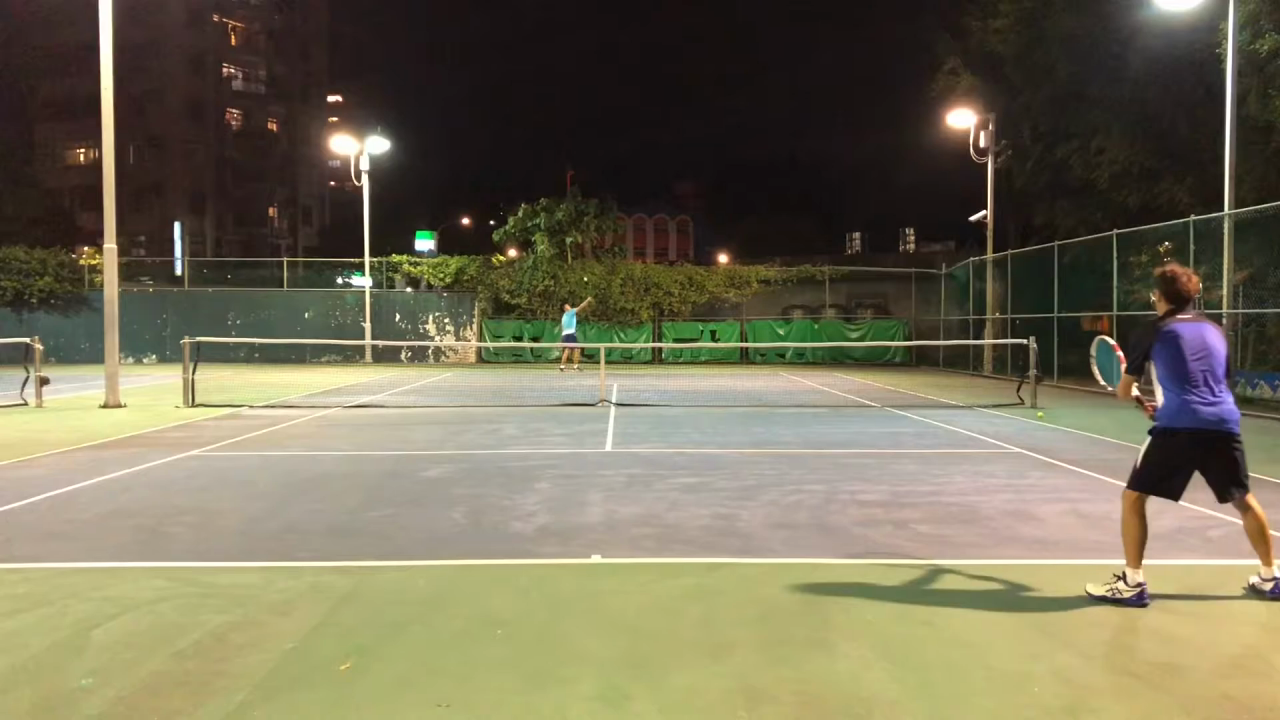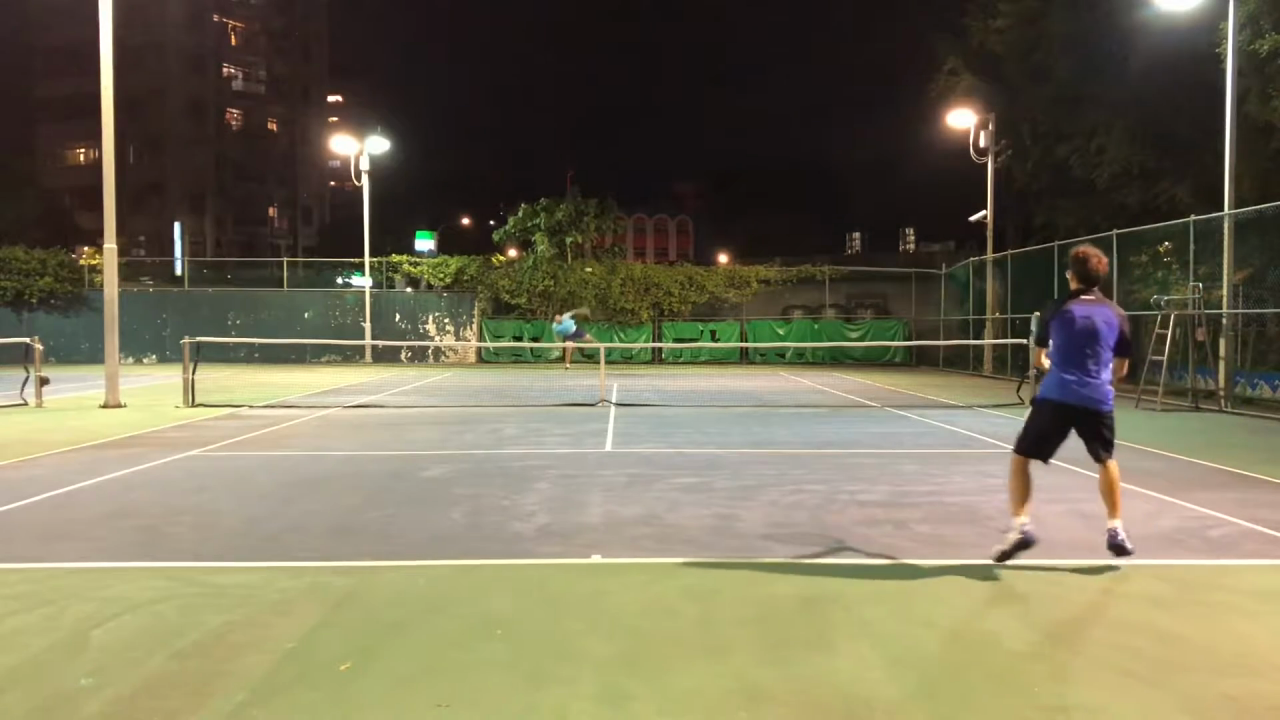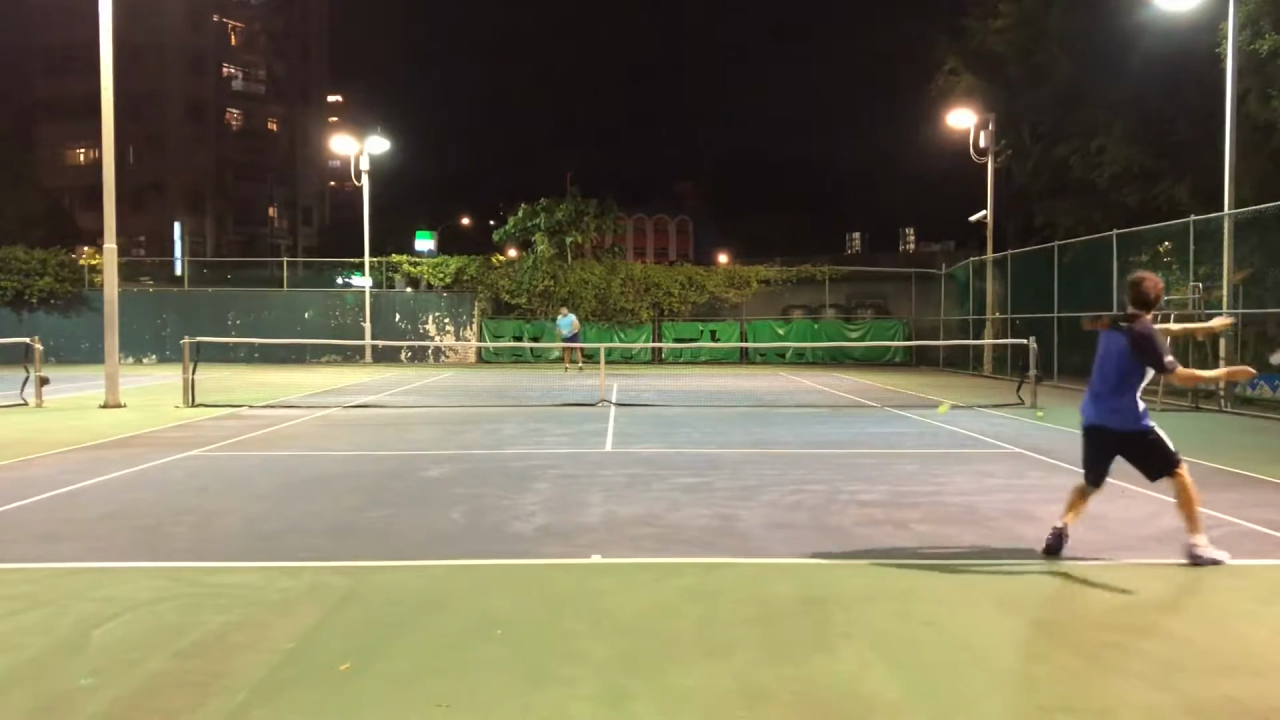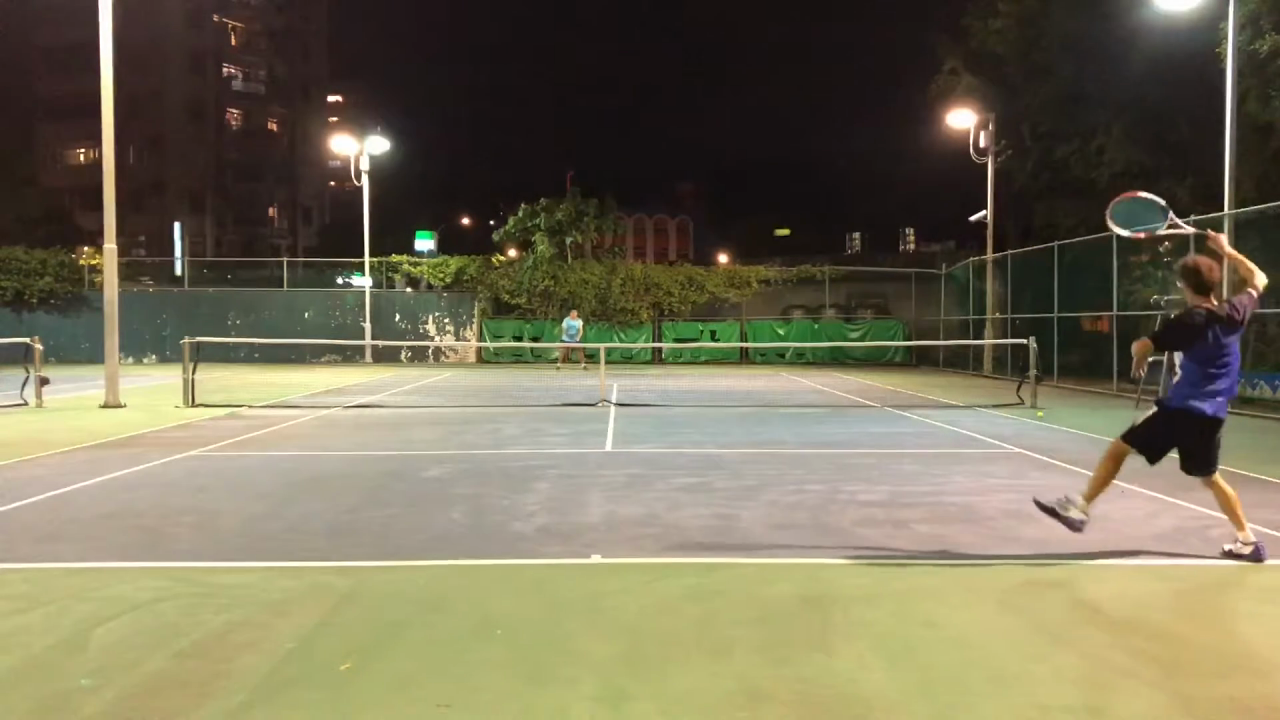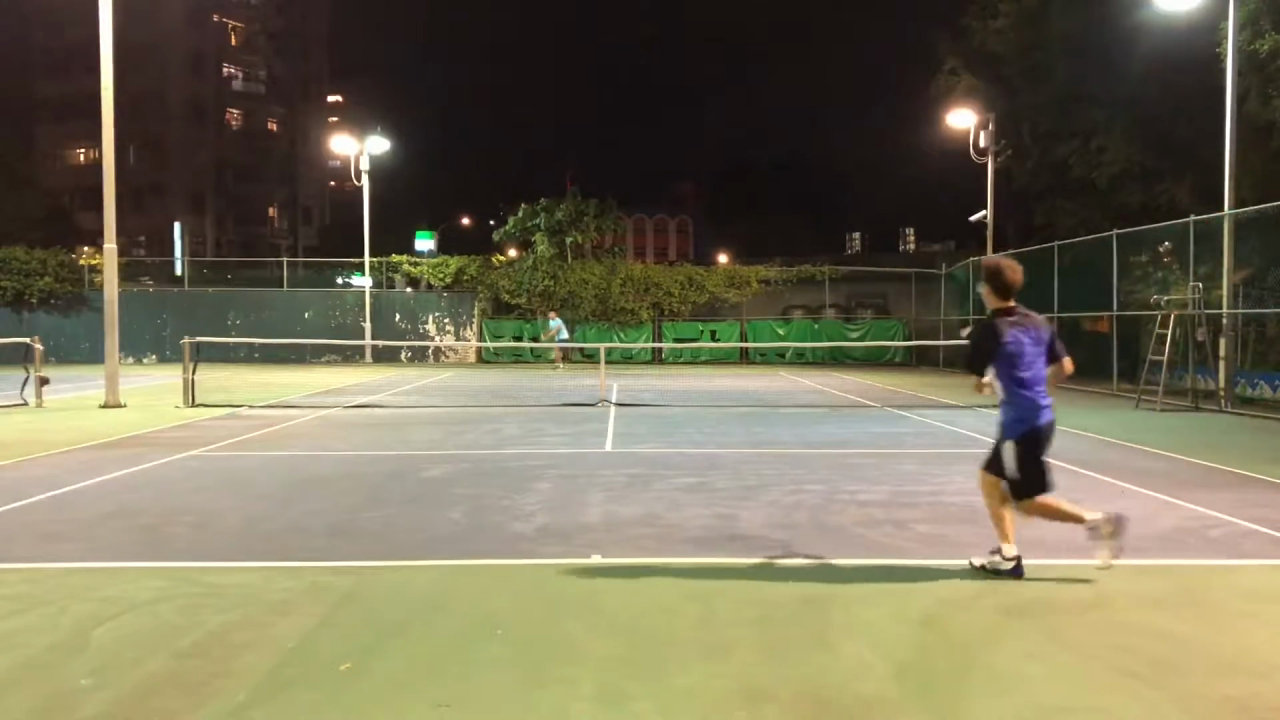
dt=0.7s
person 1, frame 1
left shoulder: (1156, 332)
right shoulder: (1215, 331)
left elbow: (1126, 387)
left wrist: (1128, 382)
left hip: (1180, 425)
right hip: (1225, 423)
left knee: (1133, 496)
right knee: (1243, 500)
left ankle: (1133, 582)
person 1, frame 2
left shoulder: (1057, 310)
right shoulder: (1116, 315)
left elbow: (1039, 359)
right elbow: (1121, 370)
left hip: (1057, 396)
right hip: (1098, 400)
left knee: (1020, 458)
right knee: (1106, 462)
left ankle: (1021, 527)
right ankle: (1115, 529)
person 1, frame 3
left shoulder: (1112, 327)
right shoulder: (1146, 334)
right elbow: (1179, 376)
left wrist: (1204, 327)
right wrist: (1225, 373)
left hip: (1094, 421)
right hip: (1129, 423)
left knee: (1090, 484)
right knee: (1178, 474)
left ankle: (1061, 530)
right ankle: (1197, 543)
person 1, frame 4
left shoulder: (1187, 322)
right shoulder: (1236, 315)
left elbow: (1141, 347)
right elbow: (1259, 281)
left wrist: (1140, 359)
right wrist: (1226, 249)
left hip: (1181, 408)
right hip: (1212, 414)
left knee: (1118, 449)
right knee: (1210, 477)
left ankle: (1079, 509)
right ankle: (1248, 541)
person 1, frame 5
left shoulder: (987, 330)
right shoulder: (1036, 323)
left elbow: (977, 380)
right elbow: (1066, 368)
left wrist: (983, 383)
left hip: (1022, 424)
right hip: (1038, 420)
left knee: (1028, 502)
right knee: (989, 480)
left ankle: (1098, 522)
right ankle: (1007, 555)
